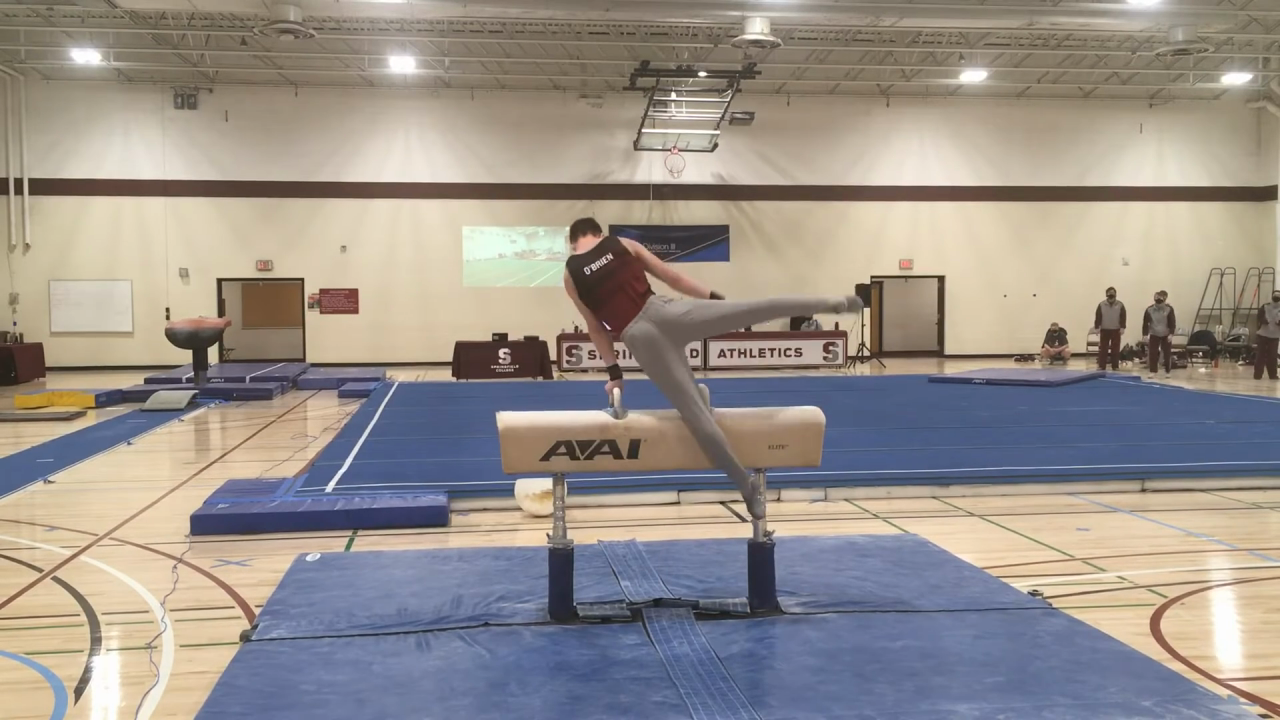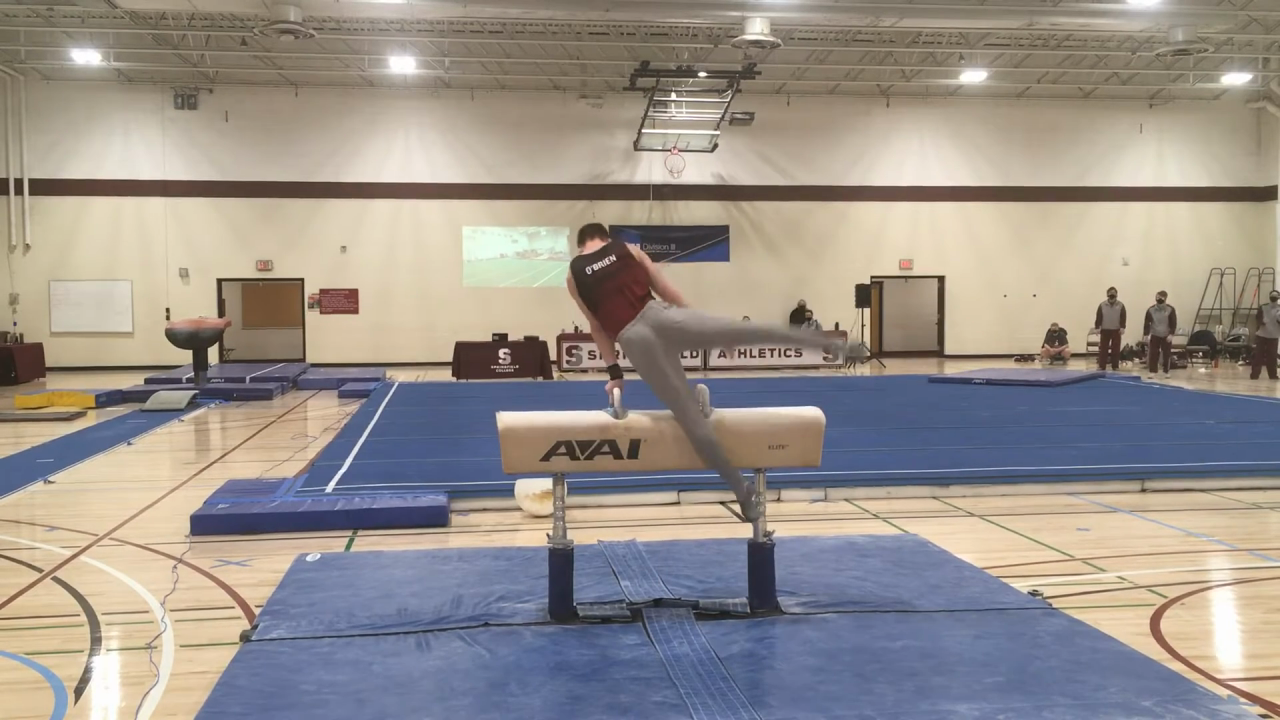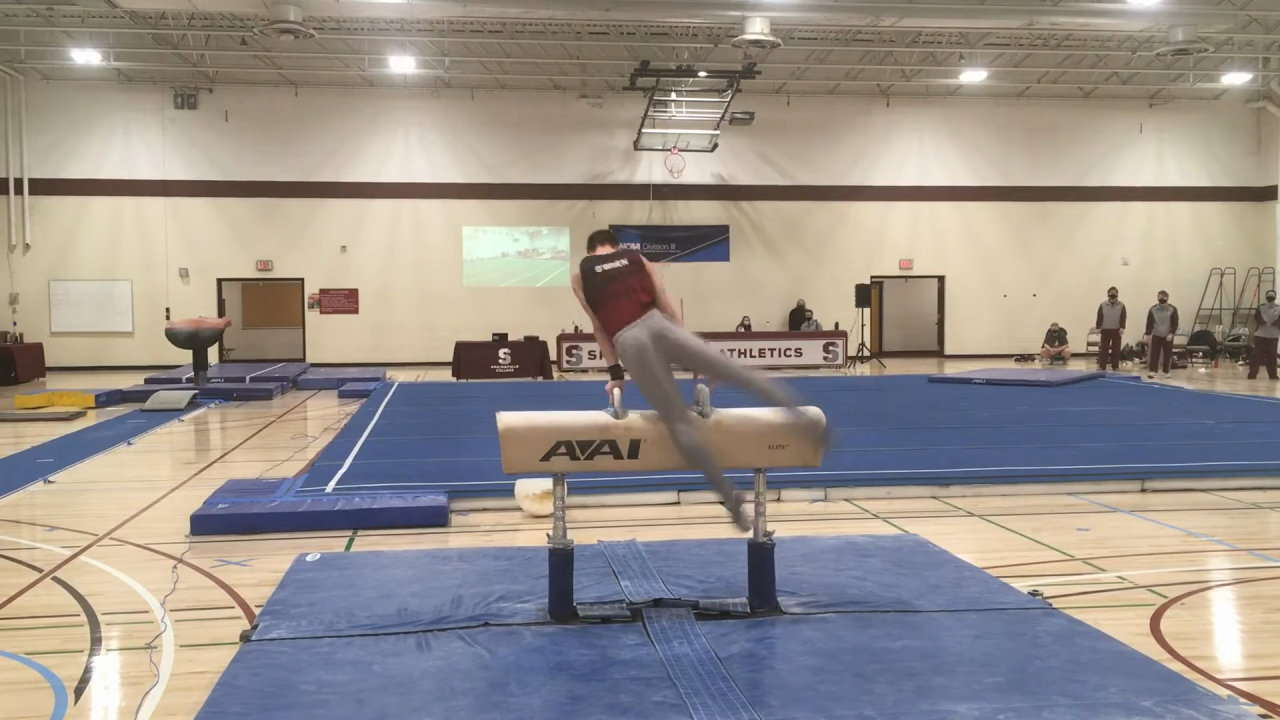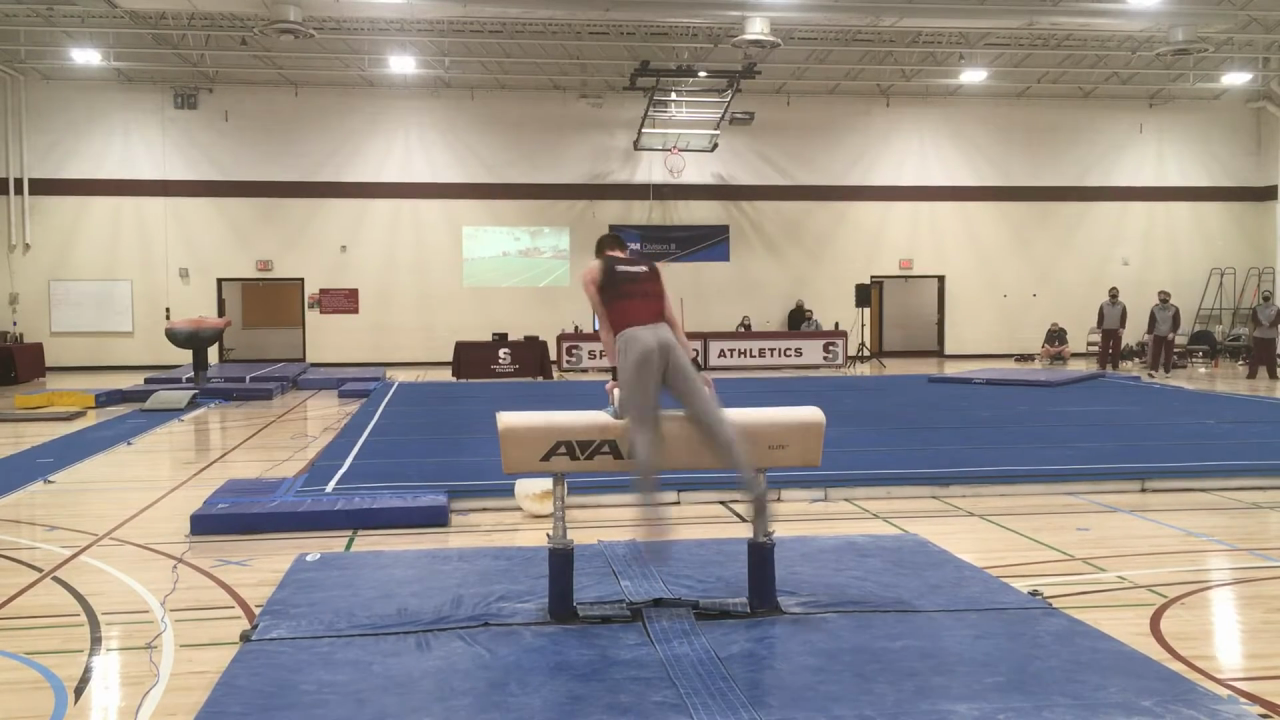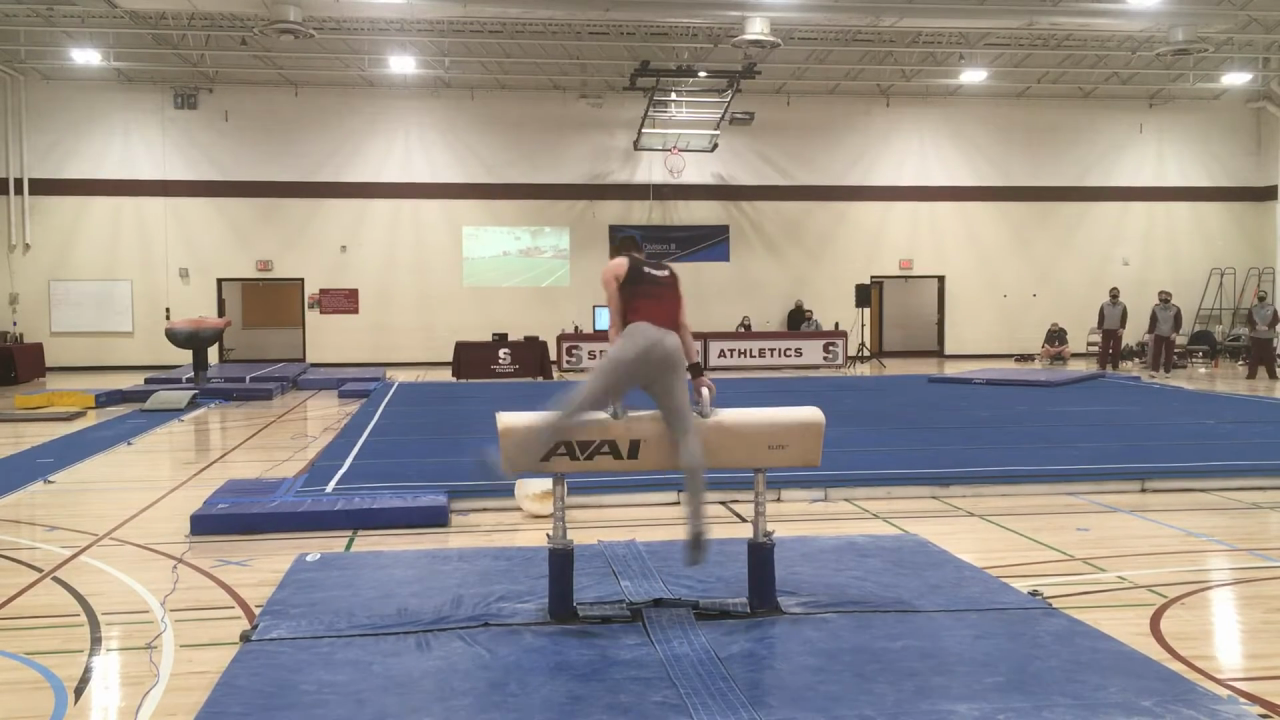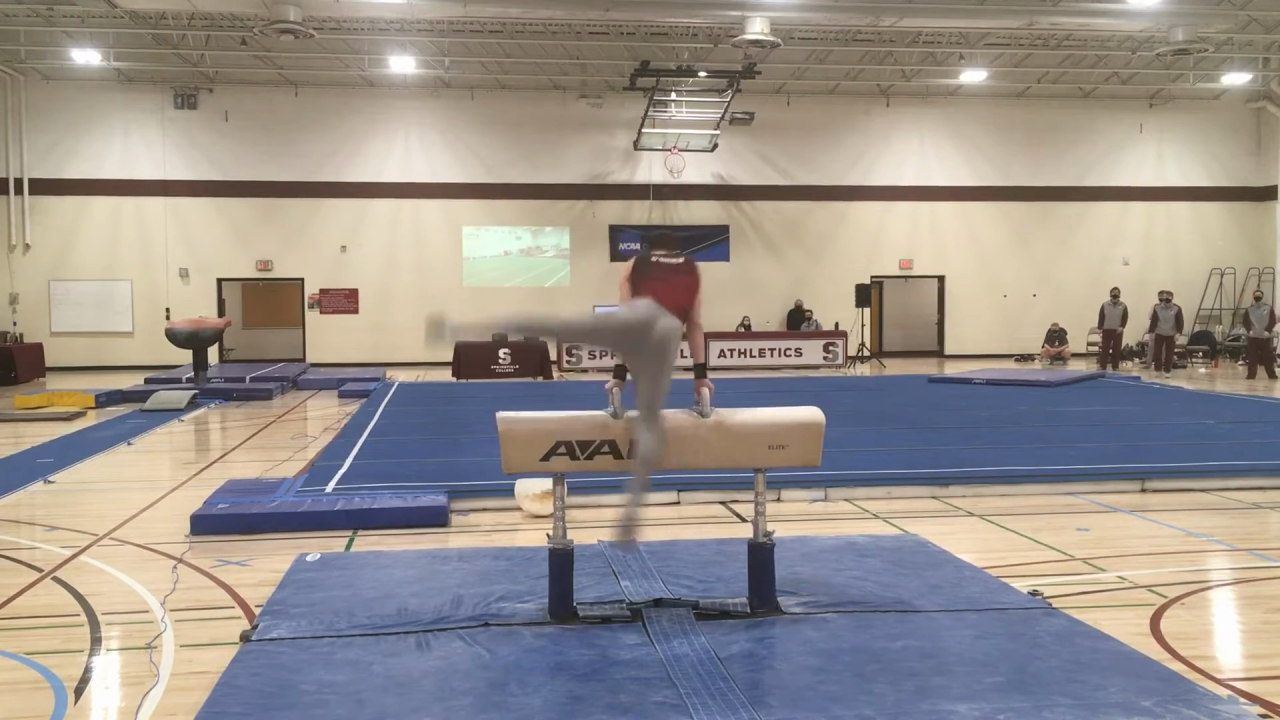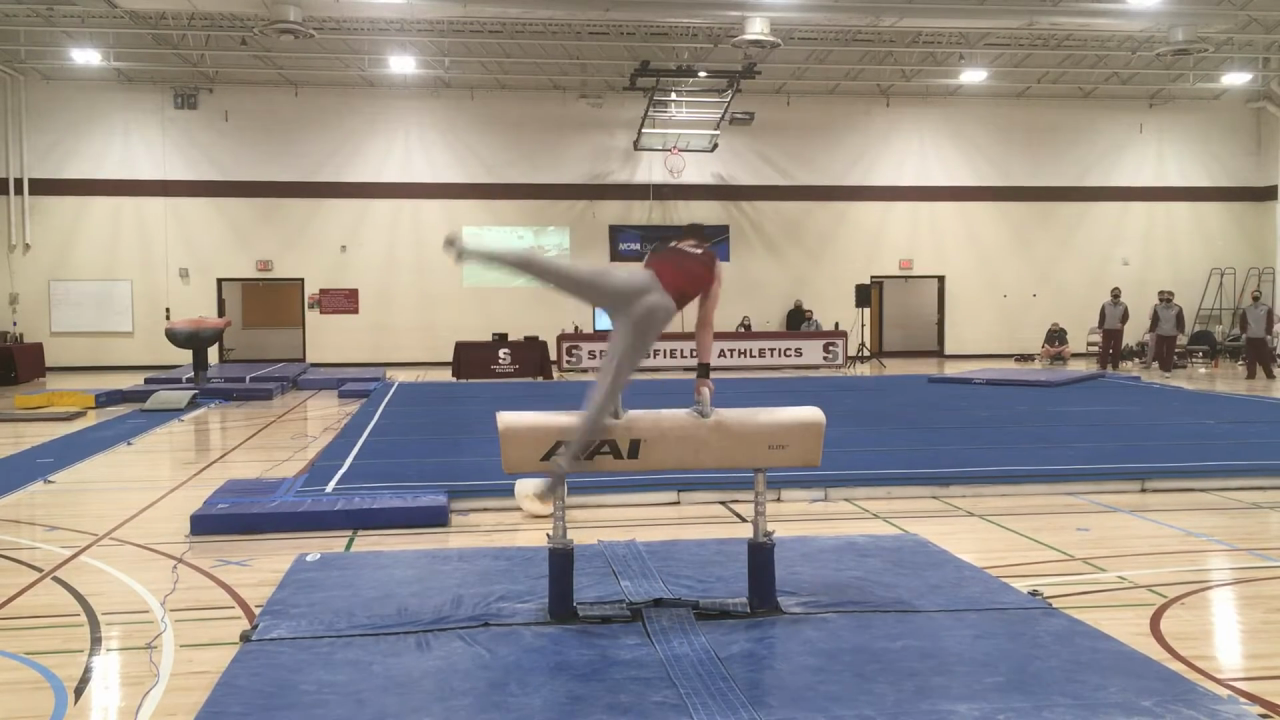
dt=0.1s
person 1, frame 1
left shoulder: (571, 273)
right shoulder: (623, 245)
left elbow: (596, 330)
right elbow: (671, 276)
left wrist: (614, 373)
right wrist: (715, 298)
left hip: (640, 337)
right hip: (663, 312)
left knee: (695, 413)
right knee: (752, 310)
left ankle: (746, 485)
right ankle: (833, 304)
person 1, frame 2
left shoulder: (575, 274)
right shoulder: (627, 249)
left elbow: (599, 329)
right elbow: (666, 290)
left wrist: (614, 373)
left hip: (636, 339)
right hip: (661, 317)
left knee: (691, 417)
right knee: (745, 331)
left ankle: (741, 489)
right ankle: (826, 344)
person 1, frame 3
left shoulder: (579, 276)
right shoulder: (638, 261)
left elbow: (601, 327)
left wrist: (615, 373)
right wrist: (684, 343)
left hip: (631, 343)
right hip: (659, 328)
left knee: (680, 423)
right knee: (735, 371)
left ankle: (729, 496)
right ankle: (802, 417)
person 1, frame 4
left shoulder: (594, 270)
right shoulder: (650, 266)
left elbow: (606, 325)
left wrist: (617, 372)
right wrist: (692, 362)
left hip: (633, 343)
right hip: (663, 338)
left knee: (643, 432)
right knee: (712, 418)
right ankle: (756, 491)
person 1, frame 5
left shoulder: (615, 267)
right shoulder: (667, 272)
right elbow: (682, 327)
left wrist: (620, 363)
right wrist: (696, 371)
left hip: (640, 339)
right hip: (671, 349)
left knee: (575, 404)
right knee: (686, 434)
left ankle: (520, 455)
right ankle: (696, 522)
person 1, frame 6
left shoulder: (638, 262)
right shoulder: (693, 268)
right elbow: (696, 325)
left wrist: (620, 373)
right wrist: (700, 374)
left hip: (638, 316)
right hip: (666, 334)
left knee: (539, 325)
right knee: (650, 424)
left ankle: (452, 329)
right ankle: (633, 506)
person 1, frame 7
left shoulder: (664, 245)
right shoulder: (712, 266)
right elbow: (705, 327)
right wrist: (704, 373)
left hip: (633, 284)
right hip: (656, 310)
left knee: (536, 266)
right knee: (608, 388)
left ankle: (466, 251)
right ankle: (566, 462)
